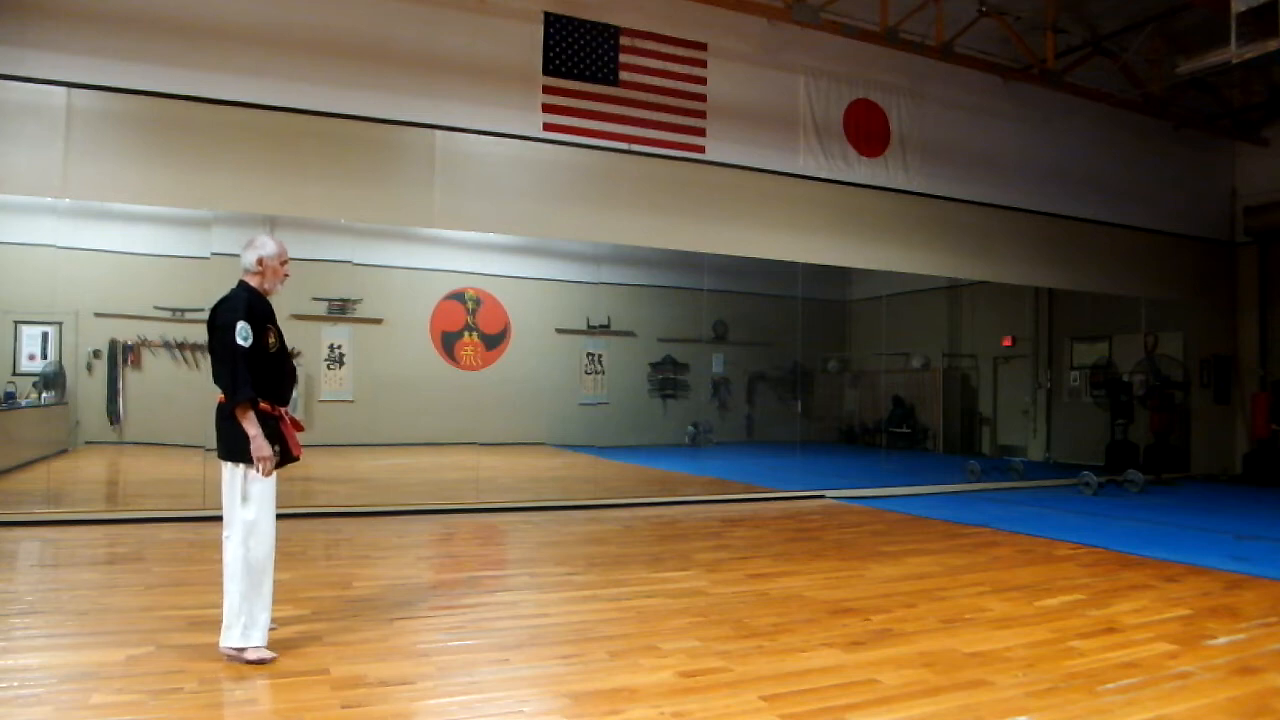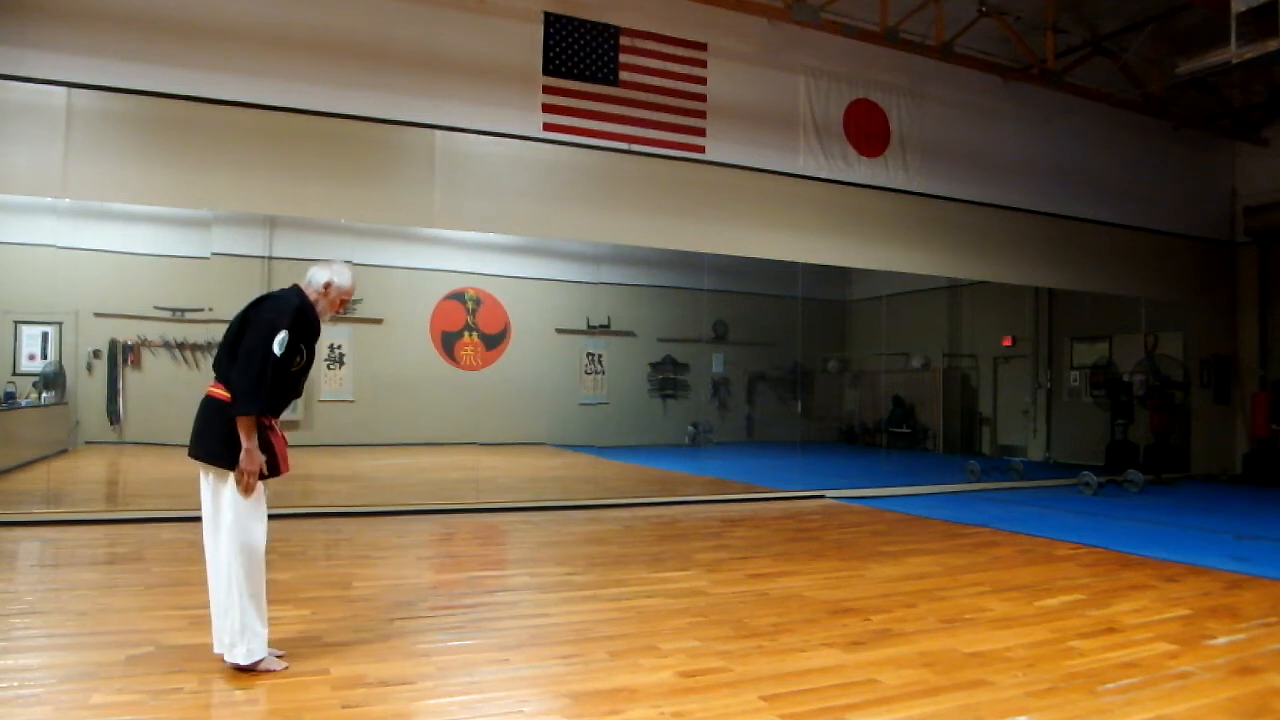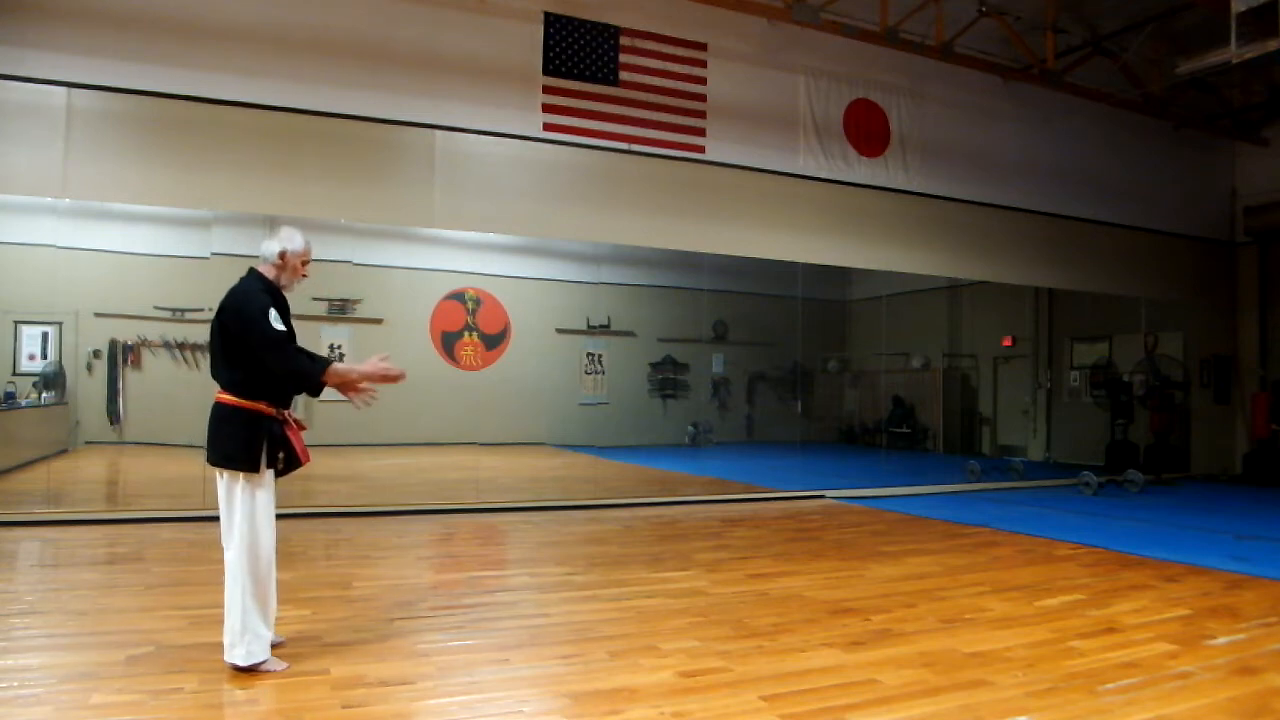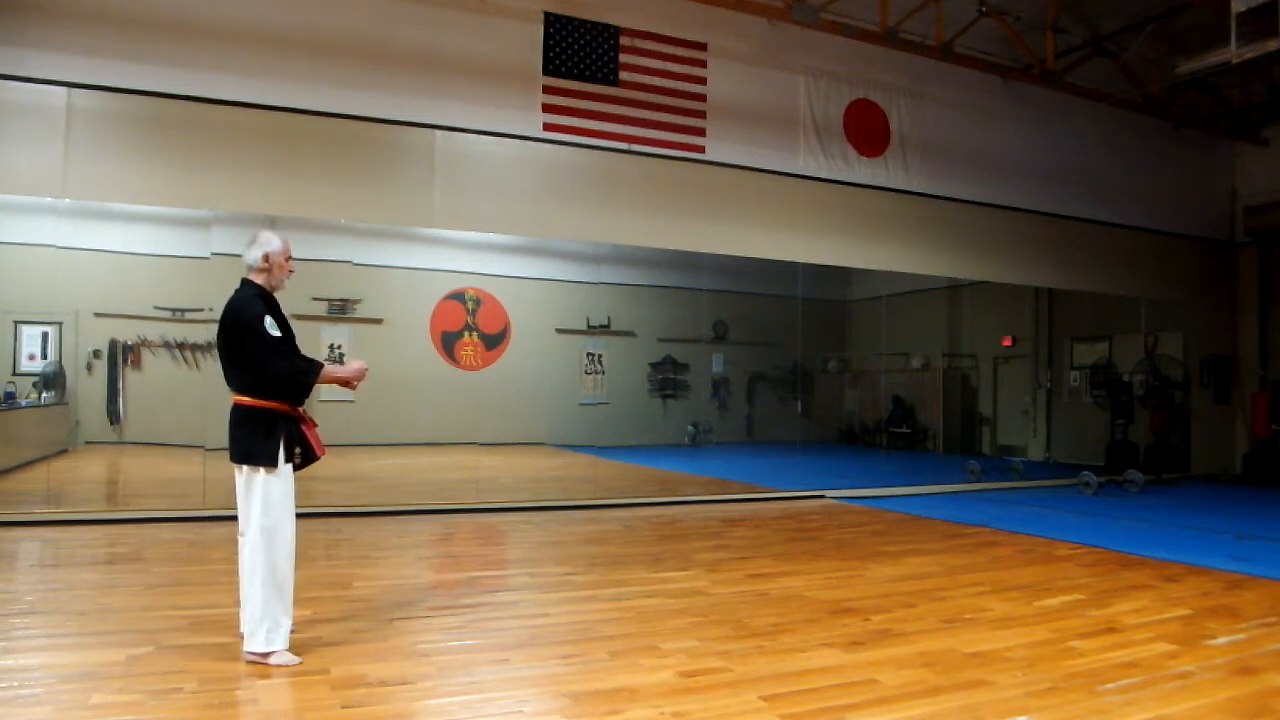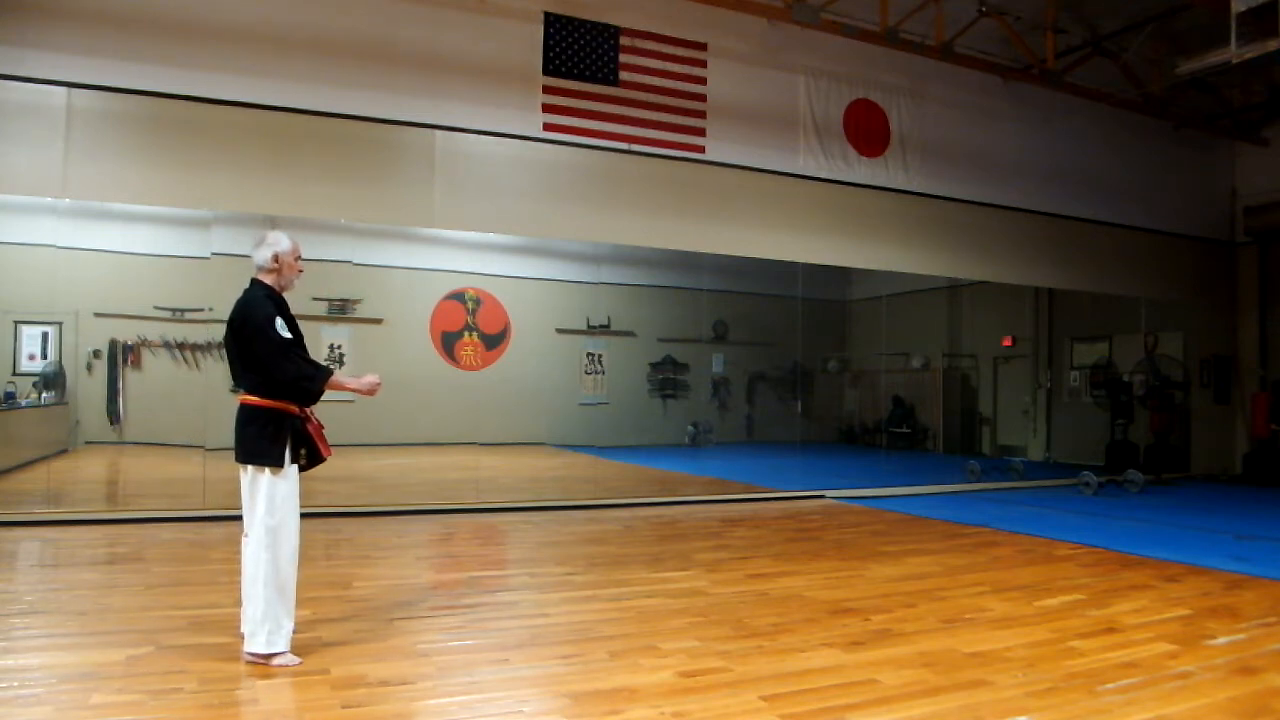
dt=1s
person 1, frame 1
left shoulder: (256, 306)
right shoulder: (237, 307)
right elbow: (235, 381)
left wrist: (276, 420)
right wrist: (256, 436)
left hip: (259, 426)
right hip: (248, 431)
left knee: (249, 526)
right knee: (251, 528)
left ankle: (245, 619)
right ankle: (240, 634)
person 1, frame 2
left shoulder: (294, 313)
right shoulder: (283, 311)
right elbow: (248, 381)
left wrist: (257, 442)
right wrist: (250, 448)
left hip: (228, 430)
right hip: (232, 431)
left knee: (233, 537)
right knee: (239, 537)
left ankle: (241, 641)
right ankle: (244, 648)
person 1, frame 3
left shoulder: (259, 297)
right shoulder: (251, 299)
left elbow: (284, 363)
right elbow: (290, 362)
left wrist: (346, 380)
right wrist: (359, 372)
left hip: (248, 429)
right hip: (246, 431)
left knee: (253, 535)
right knee: (249, 537)
left ankle: (253, 632)
right ankle: (246, 649)
person 1, frame 4
left shoulder: (253, 304)
right shoulder: (249, 307)
left elbow: (281, 365)
right elbow: (283, 367)
left wrist: (334, 373)
right wrist: (341, 373)
left hip: (262, 426)
right hip: (263, 430)
left knee: (260, 528)
right knee: (268, 530)
left ankle: (261, 624)
right ankle: (262, 640)
person 1, frame 5
left shoulder: (260, 304)
right shoulder: (260, 307)
left elbow: (285, 368)
right elbow: (293, 369)
left wrist: (343, 382)
right wrist: (354, 384)
left hip: (267, 426)
right hip: (268, 430)
left knee: (264, 528)
right knee: (272, 530)
left ankle: (262, 626)
right ankle: (264, 640)
